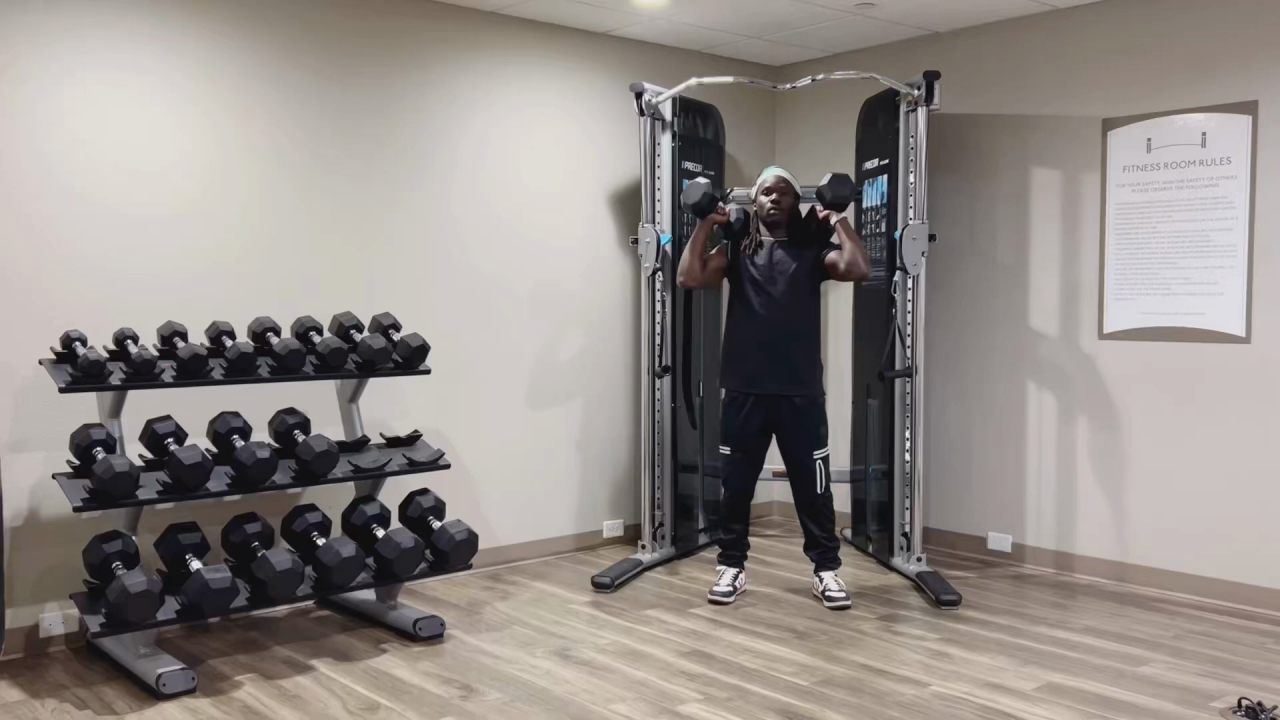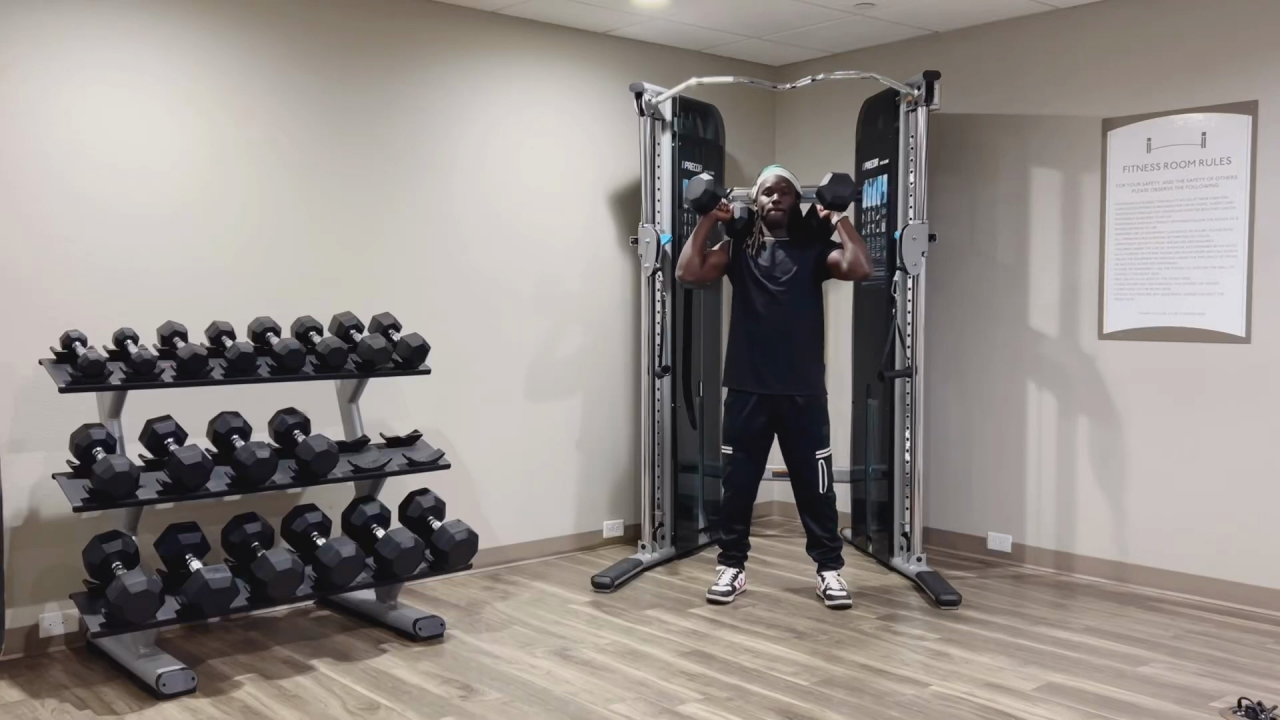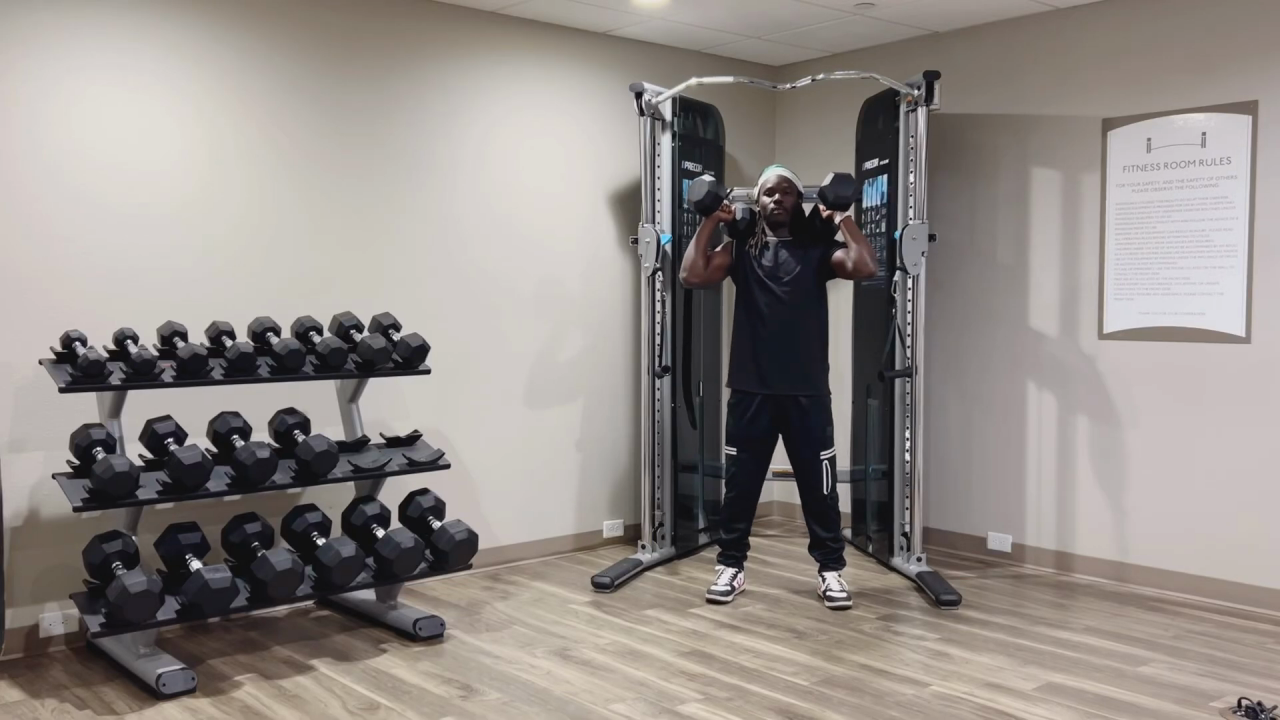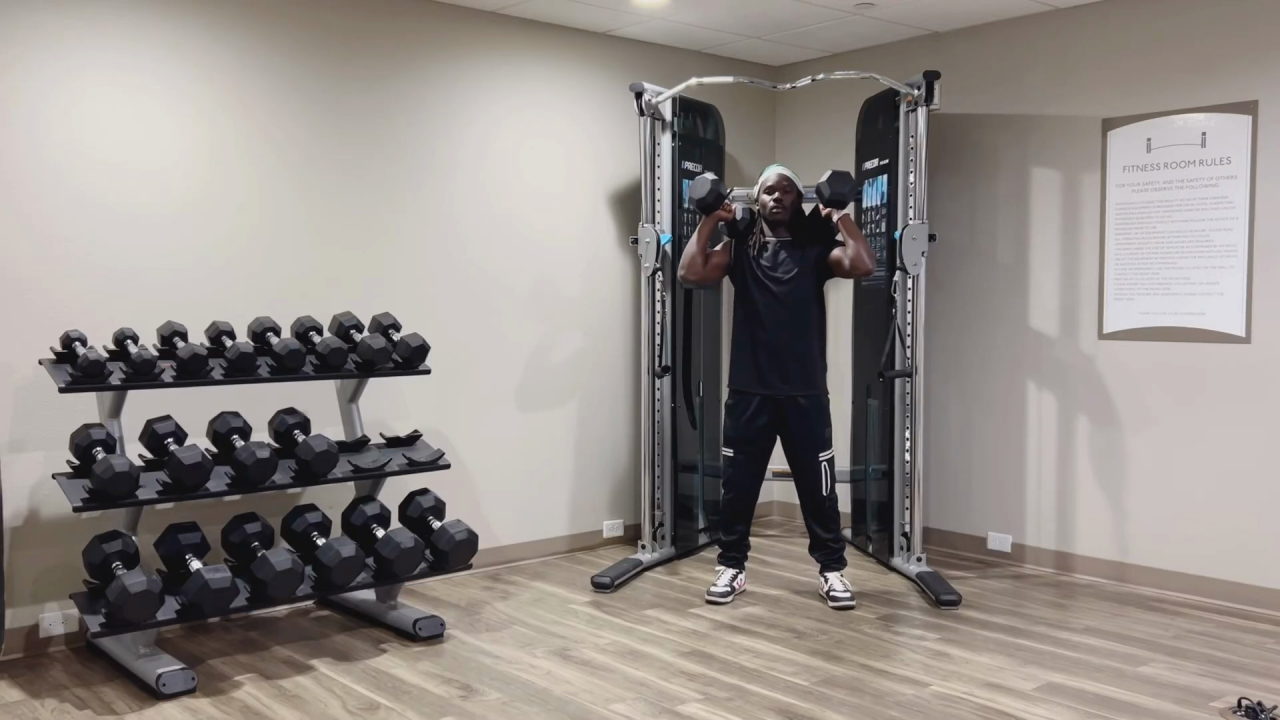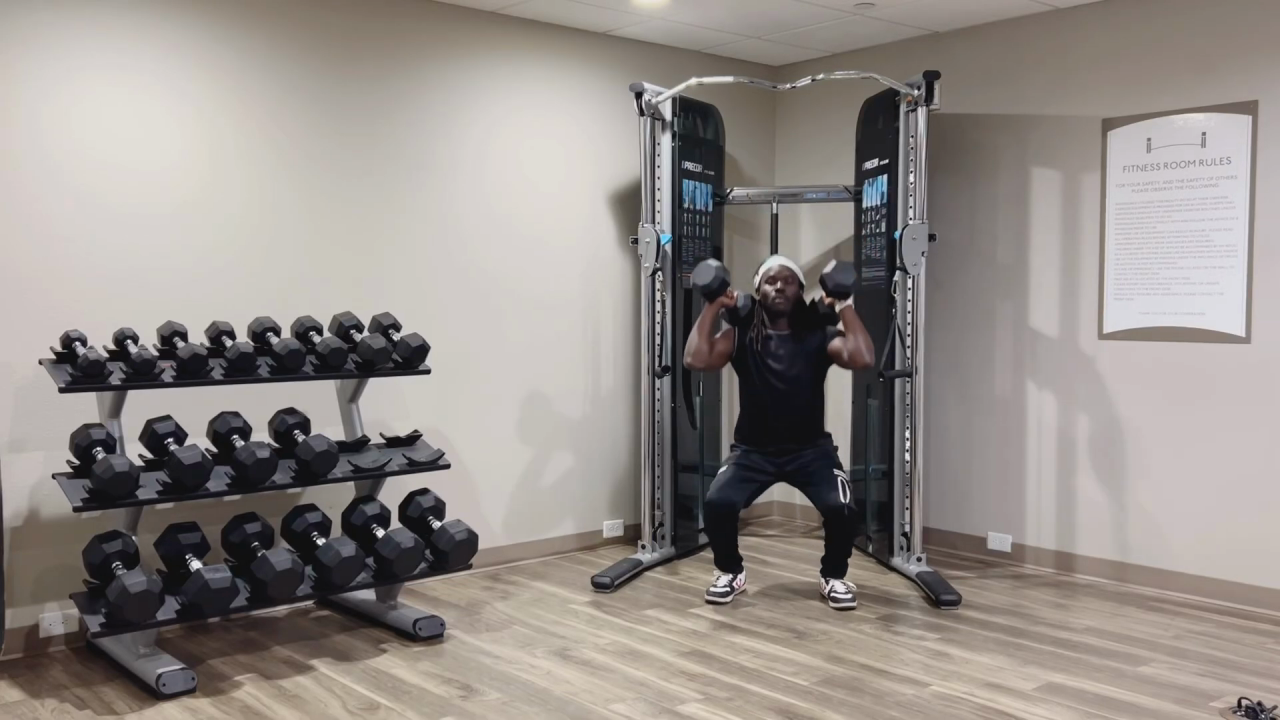
dt=1s
person 1, frame 1
left shoulder: (813, 249)
right shoulder: (736, 250)
left elbow: (856, 269)
right elbow: (688, 277)
left wrist: (837, 220)
right wrist: (706, 224)
left hip: (801, 389)
right hip: (745, 387)
left knee: (813, 484)
right knee: (737, 482)
left ankle: (826, 569)
right ankle: (731, 566)
person 1, frame 2
left shoulder: (815, 248)
right shoulder: (738, 249)
left elbow: (859, 268)
right elbow: (688, 272)
left wrist: (839, 219)
right wrist: (708, 221)
left hip: (803, 389)
right hip: (747, 388)
left knee: (815, 483)
right knee: (738, 482)
left ankle: (829, 569)
right ankle: (731, 567)
person 1, frame 3
left shoulder: (819, 247)
right shoulder: (740, 249)
left elbow: (865, 267)
right elbow: (692, 275)
left wrist: (842, 219)
right wrist: (710, 222)
left hip: (807, 389)
right hip: (751, 388)
left knee: (818, 483)
right knee: (741, 482)
left ankle: (831, 569)
right ankle: (730, 566)
person 1, frame 4
left shoulder: (817, 248)
right shoulder: (739, 249)
left elbow: (862, 265)
right elbow: (690, 272)
left wrist: (841, 216)
right wrist: (710, 221)
left hip: (805, 391)
right hip: (749, 390)
left knee: (818, 485)
right knee: (739, 483)
left ankle: (832, 570)
right ankle: (731, 567)
person 1, frame 5
left shoulder: (819, 337)
right shoulder: (740, 336)
left elbow: (863, 359)
right elbow: (696, 359)
left wrist: (844, 307)
right wrist: (712, 307)
left hip: (810, 449)
right hip: (753, 450)
left knee: (840, 507)
right knee: (717, 502)
left ankle: (834, 575)
right ankle: (730, 571)
